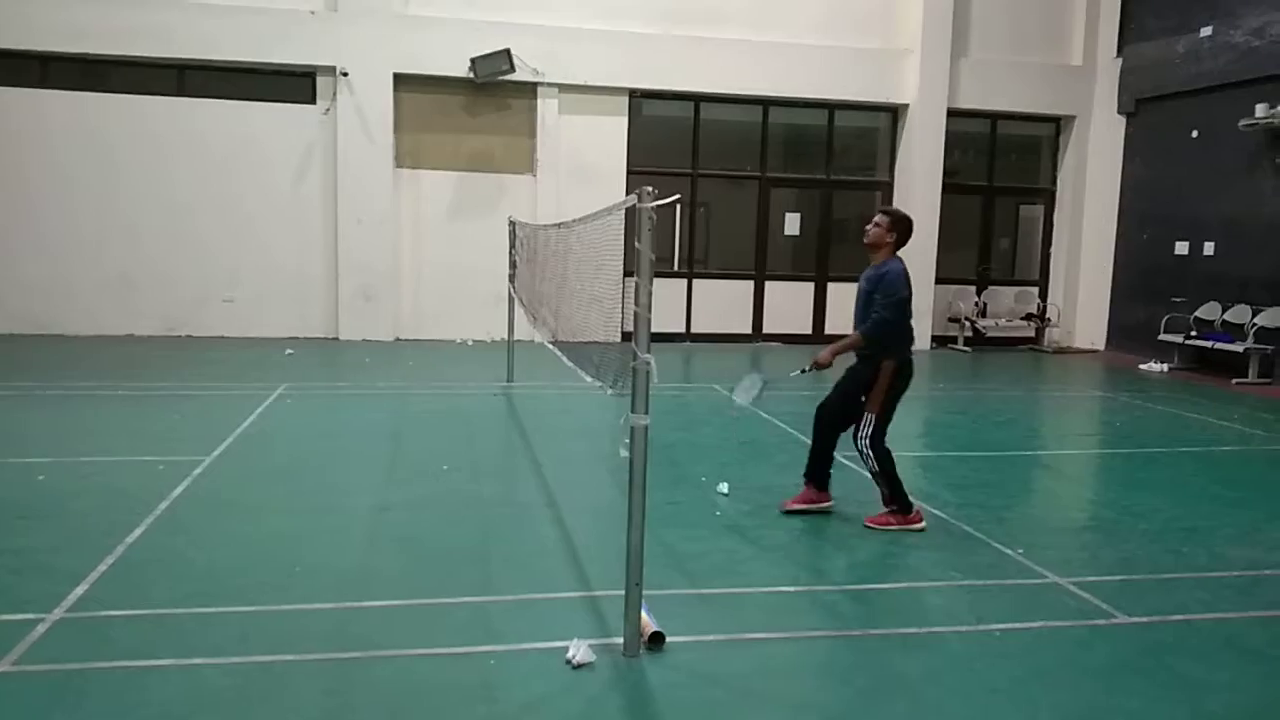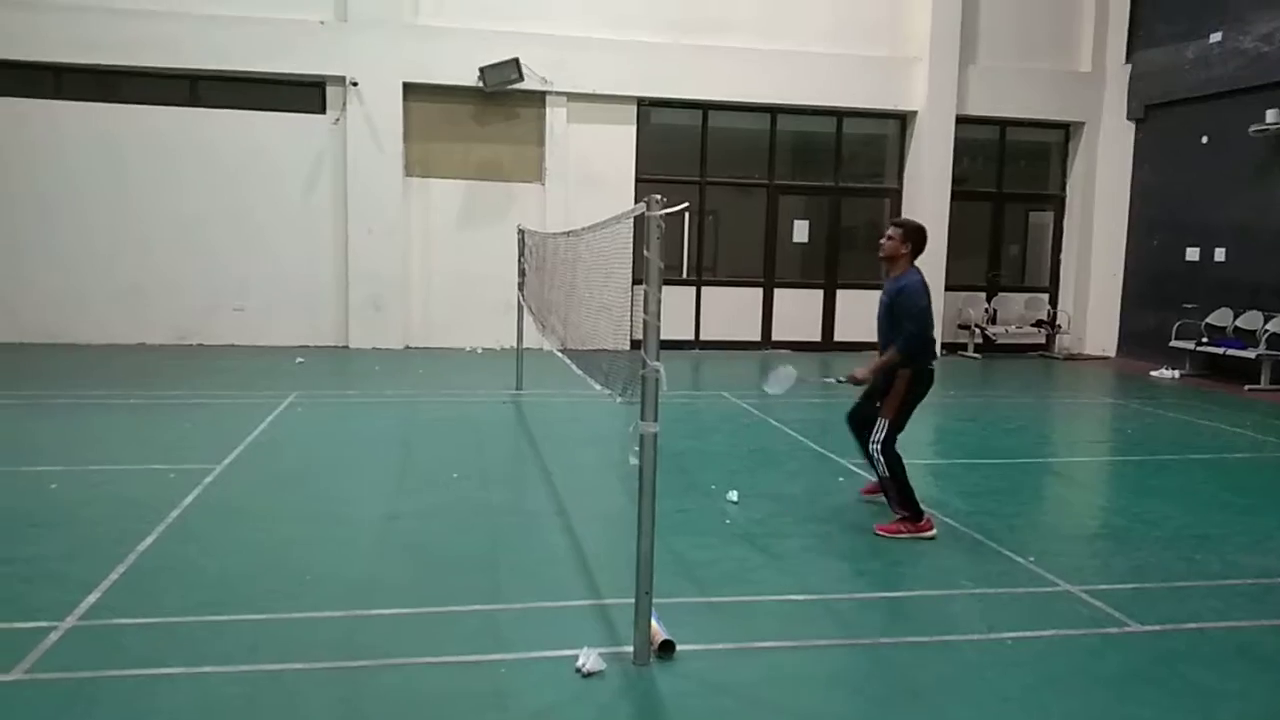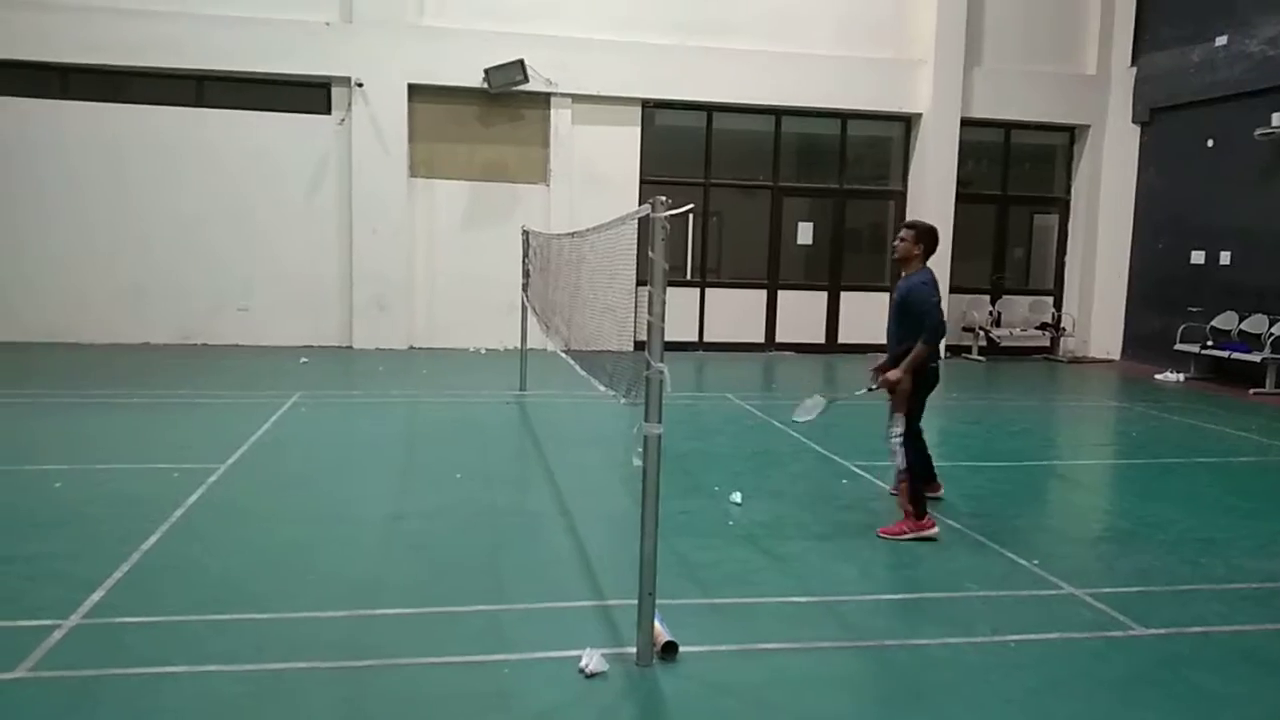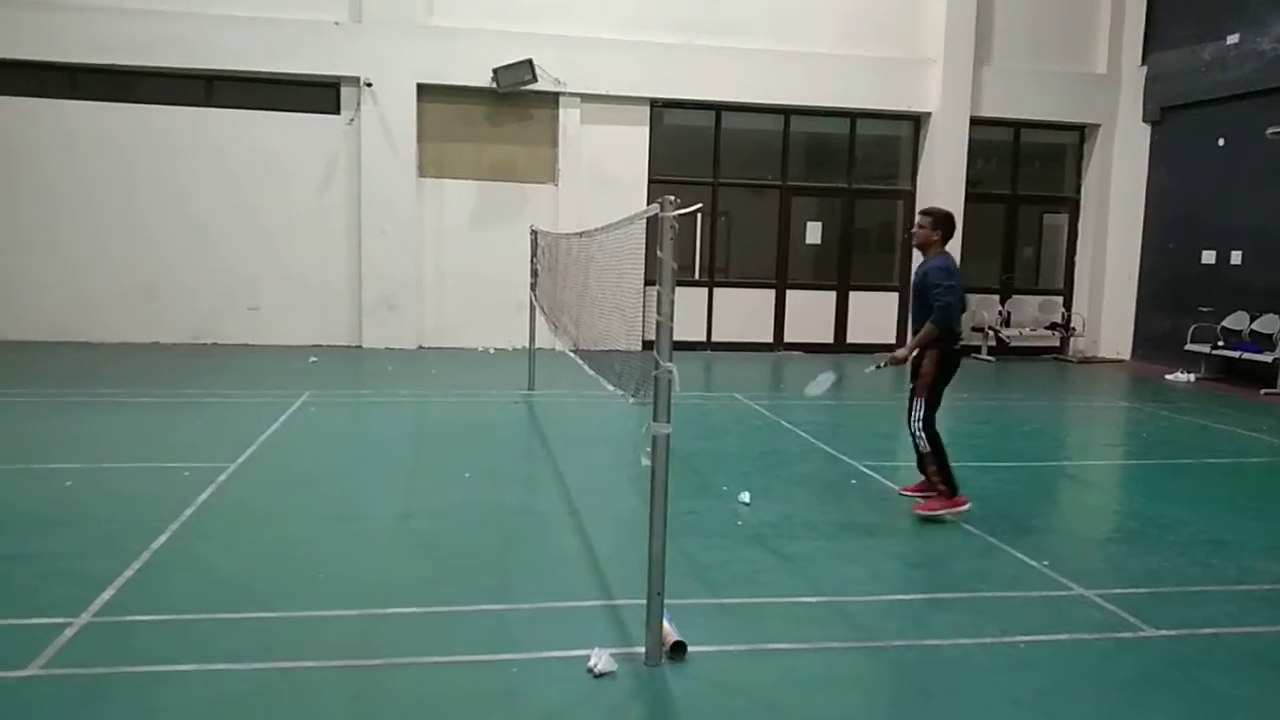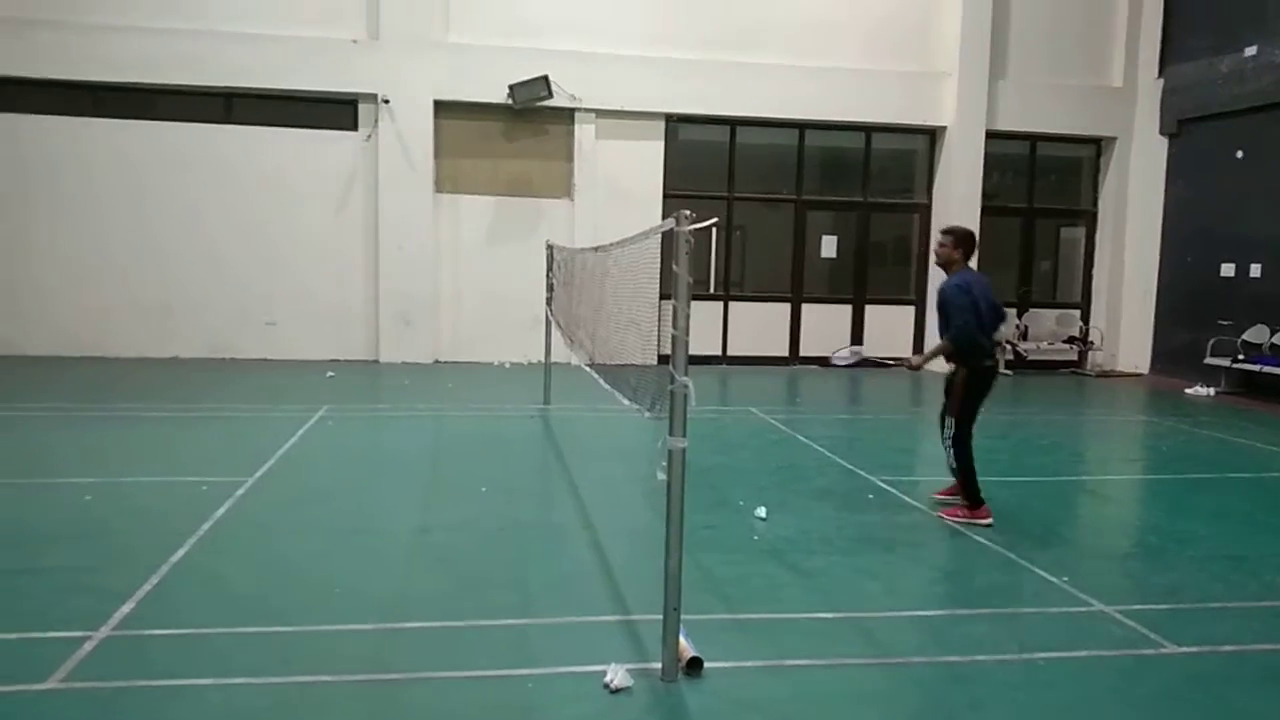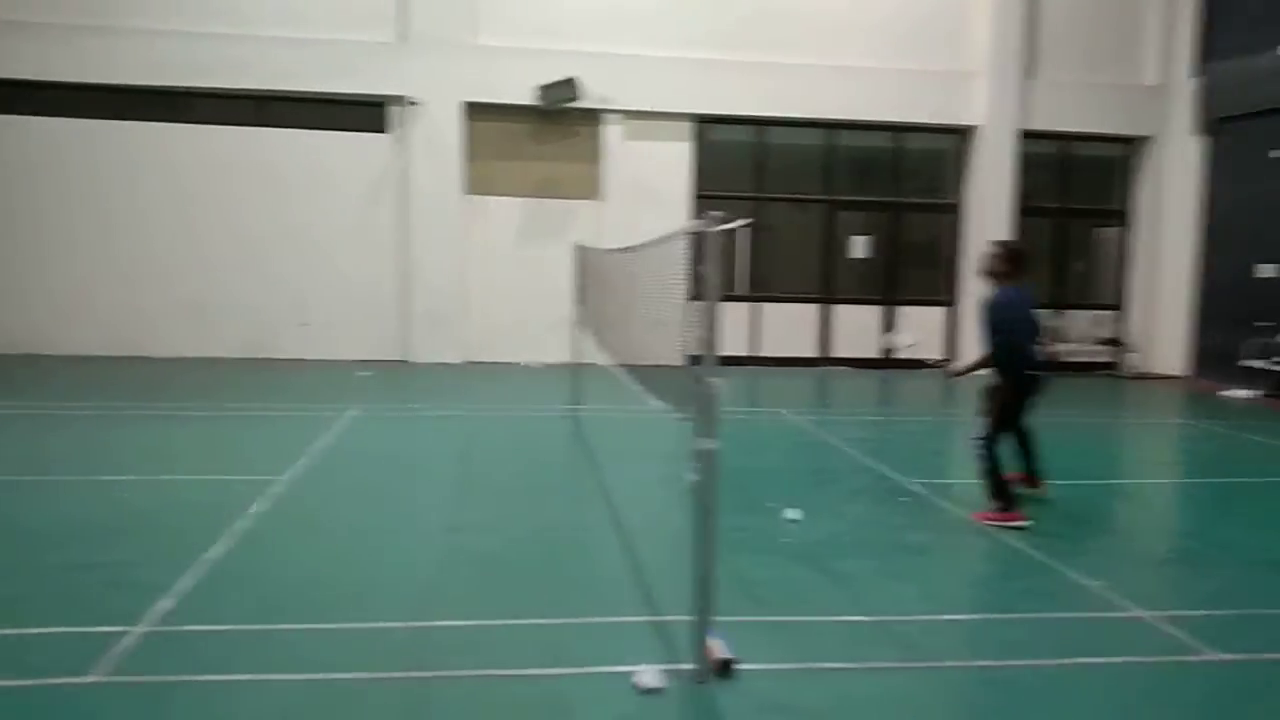
dt=0.2s
person 1, frame 1
left shoulder: (892, 274)
right shoulder: (875, 270)
left elbow: (878, 327)
left wrist: (832, 350)
right wrist: (838, 350)
left hip: (887, 366)
right hip: (869, 361)
left knee: (867, 438)
right knee: (827, 416)
left ankle: (904, 511)
right ankle: (817, 489)
person 1, frame 2
left shoulder: (910, 286)
right shoulder: (895, 281)
left elbow: (911, 340)
left wrist: (871, 369)
right wrist: (877, 367)
left hip: (910, 374)
right hip: (896, 370)
left knee: (879, 443)
right knee: (858, 419)
left ankle: (915, 520)
right ankle: (888, 481)
person 1, frame 3
left shoulder: (919, 284)
right shoulder: (910, 281)
left elbow: (933, 333)
left wrist: (901, 370)
right wrist: (889, 361)
left hip: (916, 371)
right hip: (909, 368)
left knee: (899, 438)
right knee: (906, 428)
left ankle: (917, 518)
right ankle: (927, 482)
person 1, frame 4
left shoulder: (936, 268)
right shoulder: (937, 264)
left elbow: (943, 315)
right elbow: (957, 307)
left wrist: (909, 348)
left hip: (938, 352)
right hip: (935, 351)
left knee: (918, 420)
right knee: (921, 416)
left ankle: (948, 495)
right ankle: (932, 478)
person 1, frame 5
left shoulder: (954, 287)
right shoulder: (975, 280)
left elbow: (959, 333)
right elbow: (998, 315)
left wrist: (925, 358)
left hip: (970, 369)
right hip: (982, 363)
left knee: (953, 437)
right knee: (957, 431)
left ankle: (974, 507)
right ankle: (963, 486)
person 1, frame 6
left shoulder: (1002, 301)
right shoulder: (1020, 295)
left elbow: (1001, 350)
right elbow: (1031, 333)
left wrist: (966, 369)
left hip: (1014, 376)
right hip: (1028, 372)
left knee: (986, 439)
right knee: (1012, 424)
left ankle: (1007, 509)
right ankle: (1032, 476)
